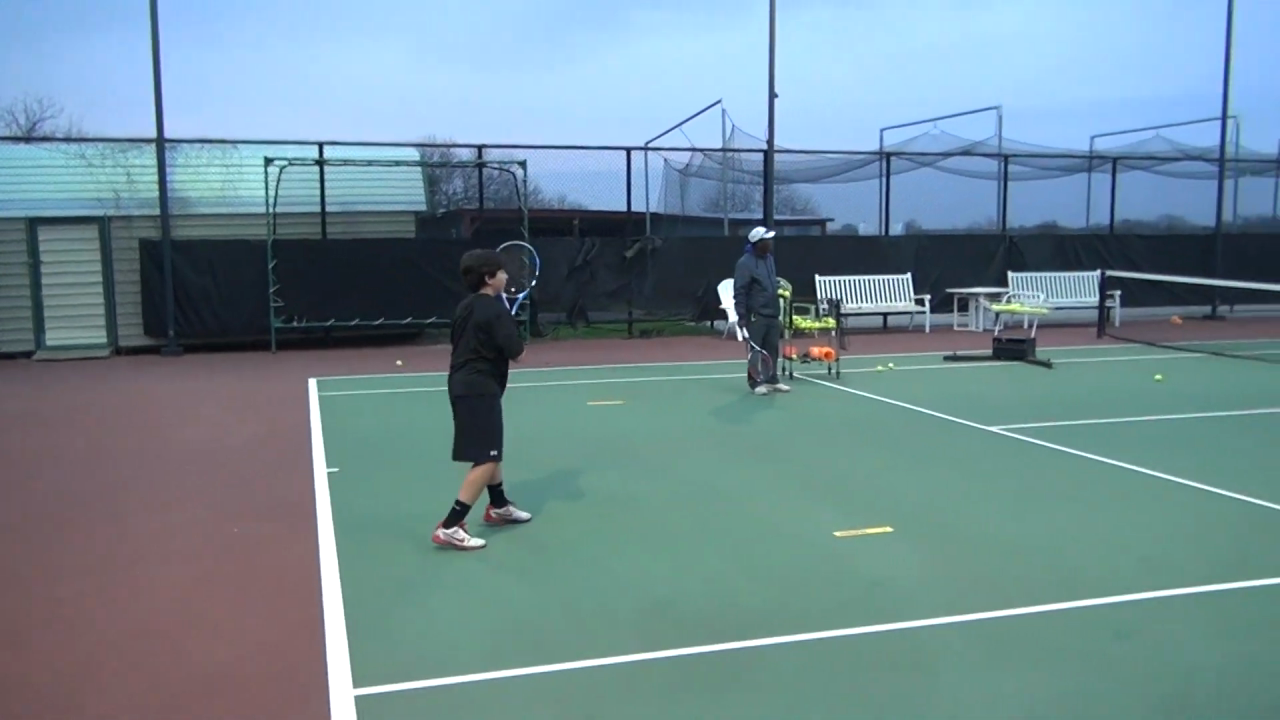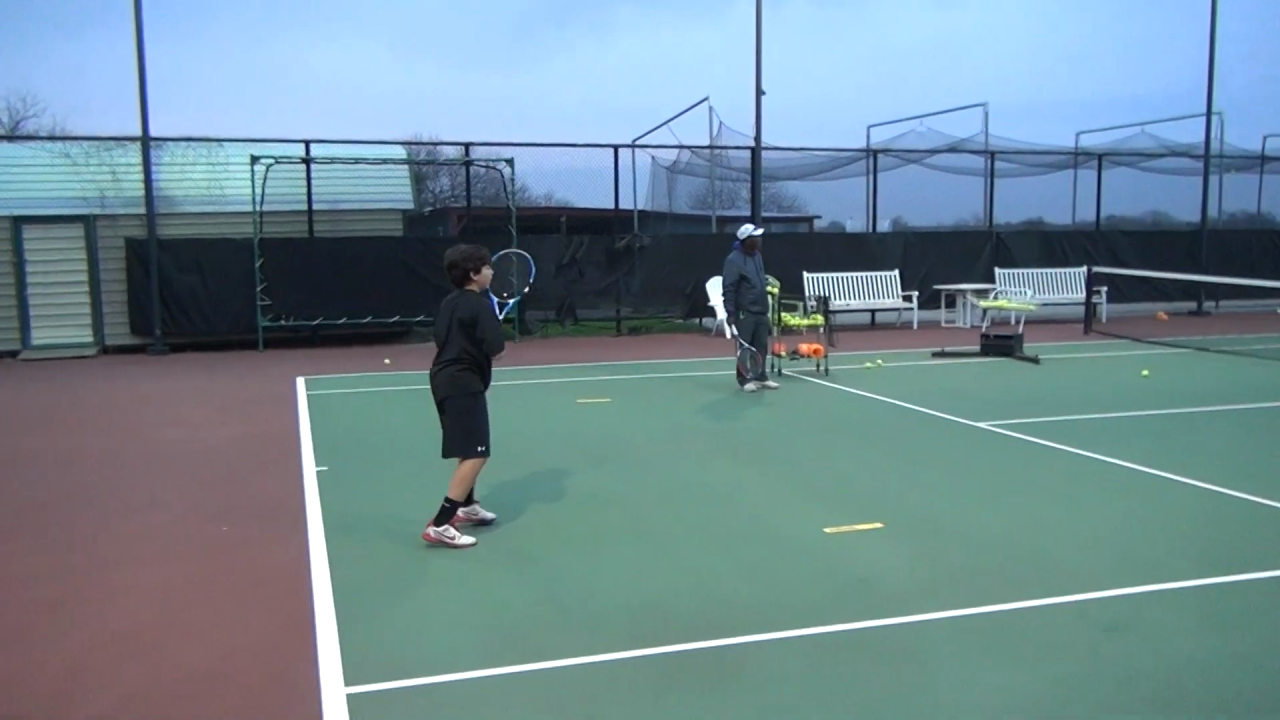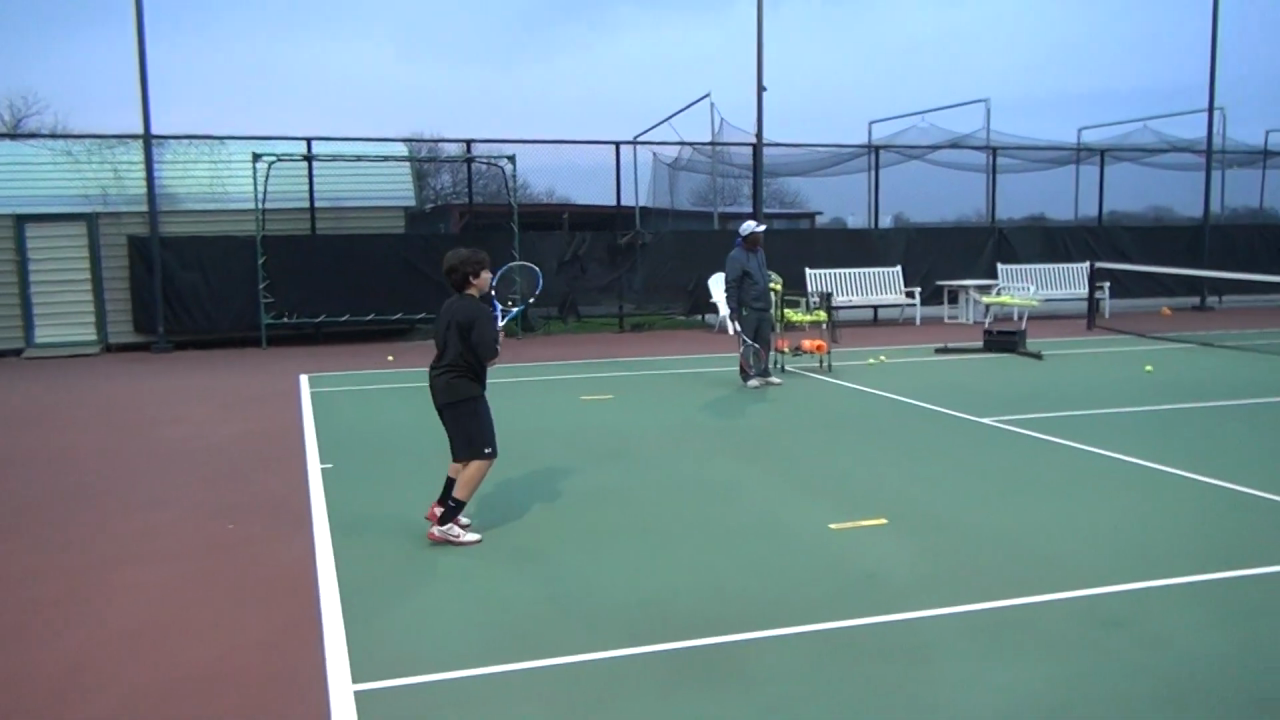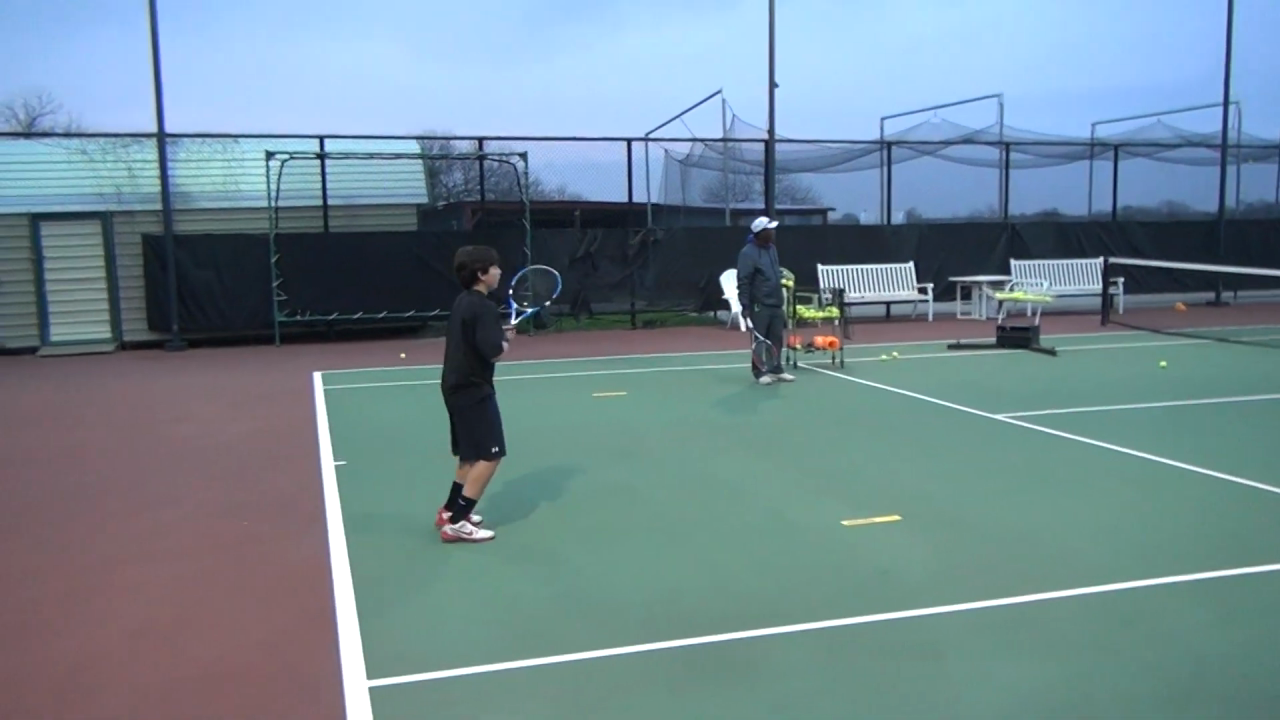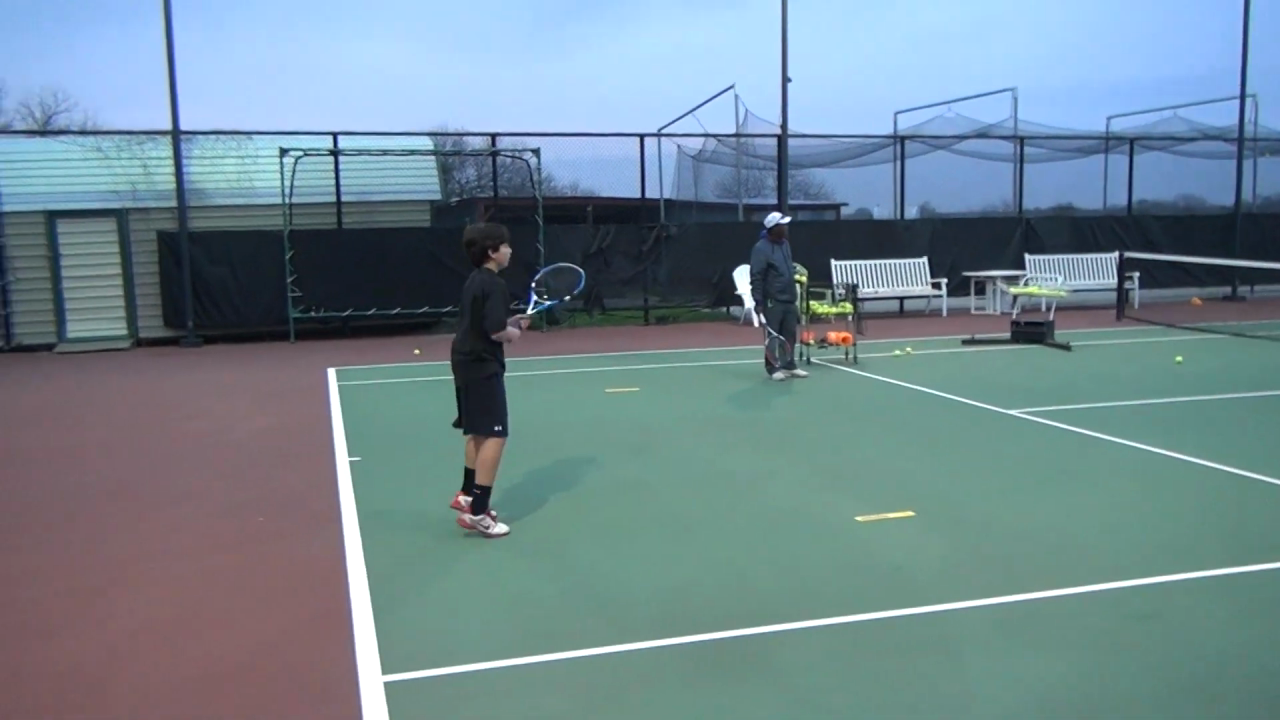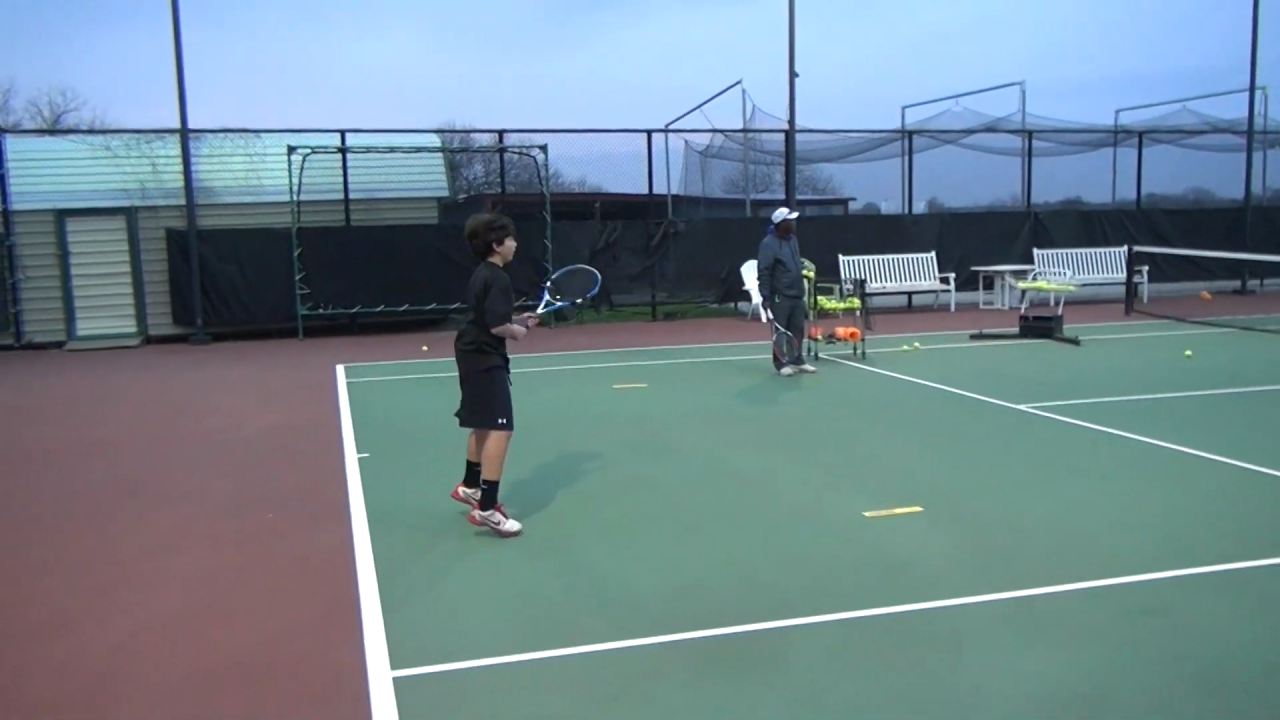
dt=0.1s
person 1, frame 1
left shoulder: (464, 308)
right shoulder: (498, 311)
right elbow: (517, 354)
right wrist: (514, 340)
left hip: (461, 384)
right hip: (480, 389)
left knee: (487, 452)
right knee: (487, 459)
left ankle: (498, 506)
right ankle: (450, 526)
person 1, frame 2
left shoulder: (449, 303)
right shoulder: (481, 306)
right elbow: (496, 351)
right wrist: (499, 339)
left hip: (444, 380)
right hip: (465, 385)
left knee: (468, 448)
right knee: (476, 454)
left ankle: (466, 506)
right ankle: (440, 525)
person 1, frame 3
left shoulder: (449, 307)
right shoulder: (479, 311)
right elbow: (489, 357)
right wrist: (496, 344)
left hip: (443, 385)
right hip: (463, 389)
left knee: (468, 451)
right knee: (483, 455)
left ankle: (442, 506)
right ankle: (445, 524)
person 1, frame 4
left shoulder: (463, 302)
right shoulder: (484, 306)
right elbow: (491, 352)
left wrist: (498, 336)
right wrist: (503, 344)
left hip: (455, 384)
right hip: (473, 387)
left knee: (471, 451)
right knee: (490, 456)
left ankle: (451, 510)
right ankle: (454, 520)
person 1, frame 5
left shoulder: (475, 281)
right shoulder: (495, 285)
right elbow: (495, 331)
left wrist: (510, 322)
right wrist: (514, 331)
left hip: (467, 363)
right hip: (481, 366)
left knee: (478, 432)
right knee: (494, 436)
left ankle: (468, 494)
right ankle: (476, 511)
person 1, frame 6
left shoulder: (483, 274)
right shoulder: (498, 279)
right elbow: (497, 326)
left wrist: (518, 320)
right wrist: (517, 331)
left hip: (474, 357)
right hip: (484, 360)
left knee: (483, 424)
right knee: (501, 428)
left ankle: (470, 486)
right ankle: (487, 508)
person 2, frame 1
left shoulder: (769, 258)
right shoulder: (745, 263)
right elbow: (740, 291)
left wrist: (780, 290)
right wrist: (742, 315)
left hip: (773, 314)
right hip: (756, 315)
left knee: (772, 349)
left ankle: (771, 380)
right ankle: (756, 382)
person 2, frame 2
left shoulder: (757, 256)
right shoulder: (734, 260)
right elbow: (729, 288)
left wrist: (768, 287)
right wrist: (730, 312)
left hip: (761, 311)
right hip: (744, 312)
left knee: (761, 346)
left ankle: (760, 377)
right ankle: (744, 379)
person 2, frame 3
left shoulder: (760, 252)
right shoulder: (736, 256)
right elbow: (731, 285)
left wrist: (771, 284)
right wrist: (733, 309)
left hip: (764, 307)
right hip: (747, 309)
left knee: (764, 342)
left ankle: (763, 373)
right ankle: (747, 375)
person 2, frame 4
left shoulder: (772, 249)
right shoulder: (748, 252)
right elbow: (743, 281)
left wrist: (783, 280)
right wrist: (745, 305)
left hip: (776, 303)
right hip: (759, 305)
left knee: (776, 339)
left ankle: (776, 369)
right ankle: (760, 372)
person 2, frame 5
left shoulder: (785, 244)
right shoulder: (761, 248)
right elbow: (756, 277)
left wrist: (796, 276)
right wrist: (758, 301)
left hip: (789, 299)
right hip: (772, 301)
left knee: (789, 335)
left ankle: (789, 365)
right ankle: (773, 368)
person 2, frame 6
left shoulder: (792, 239)
right shoulder: (769, 244)
right elbow: (763, 272)
left wrist: (804, 270)
right wrist: (766, 297)
left hip: (797, 294)
right hip: (780, 297)
left knee: (797, 330)
left ankle: (797, 360)
right ankle: (781, 363)
